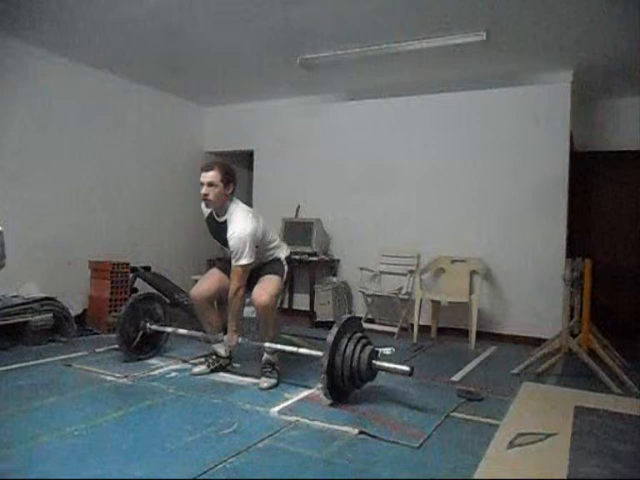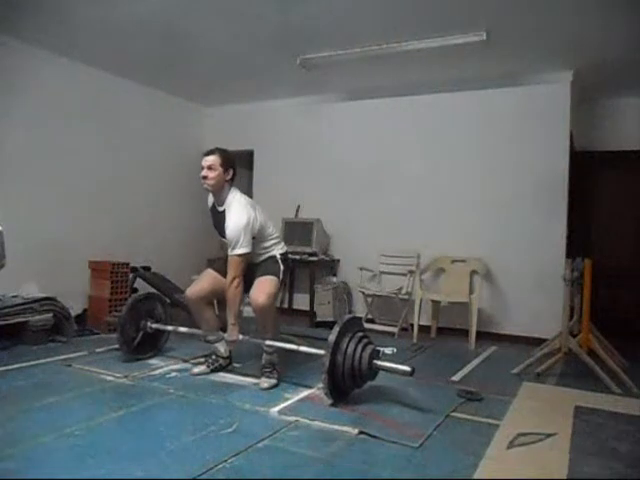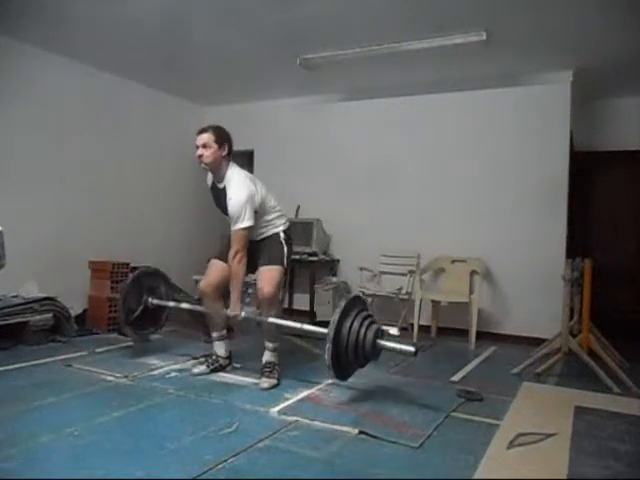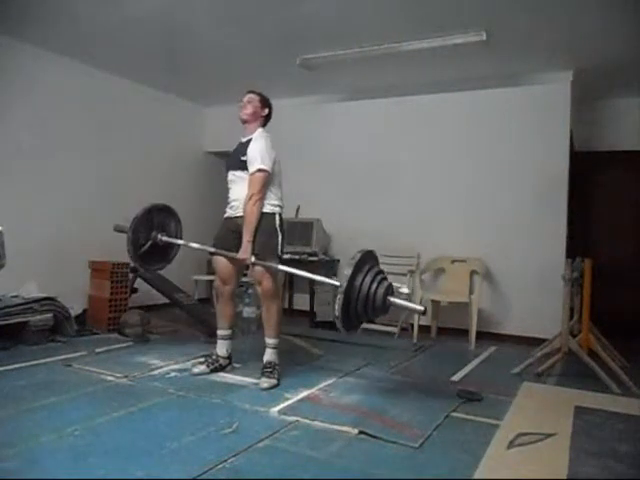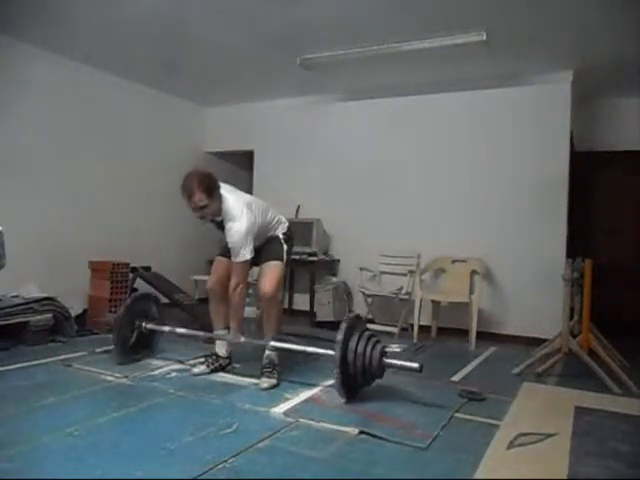
dt=1s
person 1, frame 1
left shoulder: (241, 227)
right shoulder: (207, 207)
left elbow: (237, 287)
left wrist: (233, 331)
left hip: (272, 260)
right hip: (240, 261)
left knee: (262, 300)
right knee: (199, 295)
left ankle: (270, 361)
right ankle: (221, 353)
person 1, frame 2
left shoulder: (238, 215)
right shoulder: (213, 199)
left elbow: (235, 279)
left wrist: (233, 325)
left hip: (269, 257)
right hip: (239, 257)
left knee: (260, 301)
right knee: (194, 295)
left ankle: (270, 360)
right ankle: (221, 353)
person 1, frame 3
left shoulder: (239, 189)
right shoulder: (212, 178)
left elbow: (238, 253)
left wrist: (236, 302)
left hip: (271, 235)
right hip: (244, 236)
left knee: (266, 293)
right knee: (207, 288)
left ankle: (270, 362)
right ankle: (221, 355)
person 1, frame 4
left shoulder: (261, 143)
right shoulder: (239, 146)
left elbow: (255, 197)
left wrist: (247, 244)
right wrist: (237, 237)
left hip: (264, 219)
right hip: (233, 218)
left knee: (266, 287)
right knee: (222, 285)
left ankle: (270, 361)
right ankle: (222, 355)
person 1, frame 5
left shoulder: (238, 223)
right shoulder: (210, 193)
left elbow: (238, 284)
left wrist: (236, 330)
left hip: (273, 236)
right hip: (248, 237)
left knee: (267, 291)
right knee: (214, 286)
left ankle: (270, 359)
right ankle: (222, 354)
